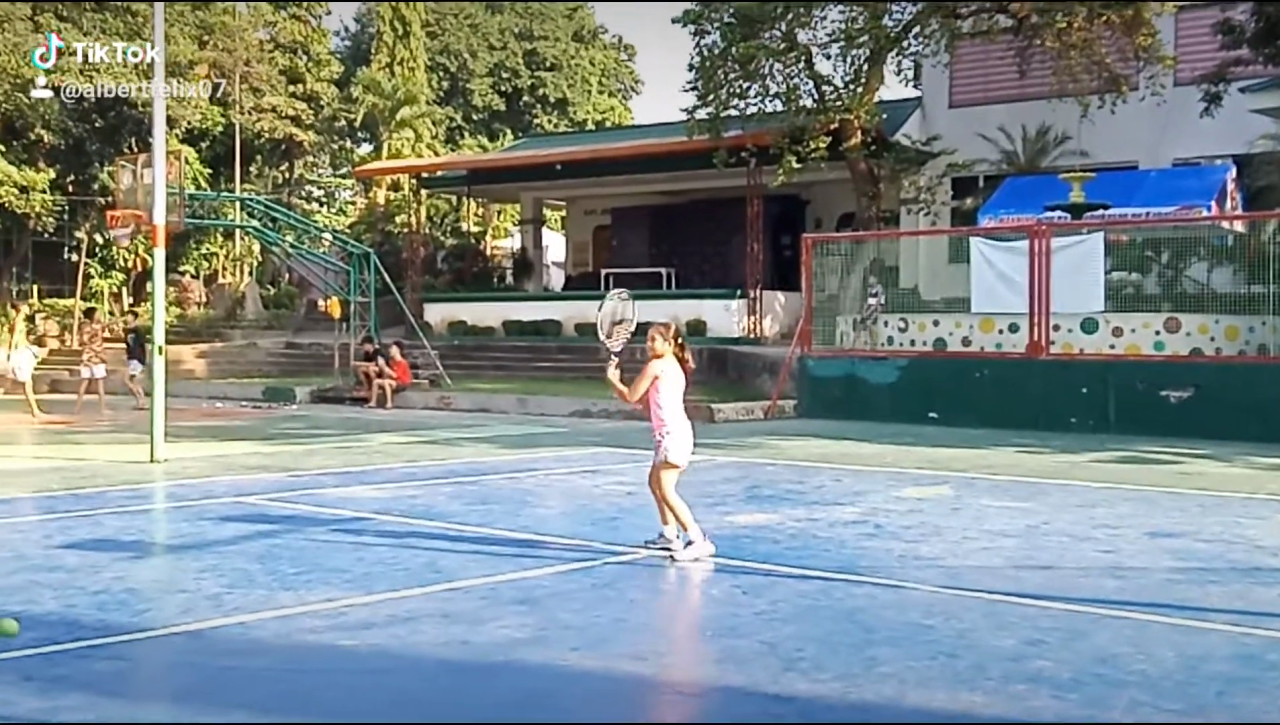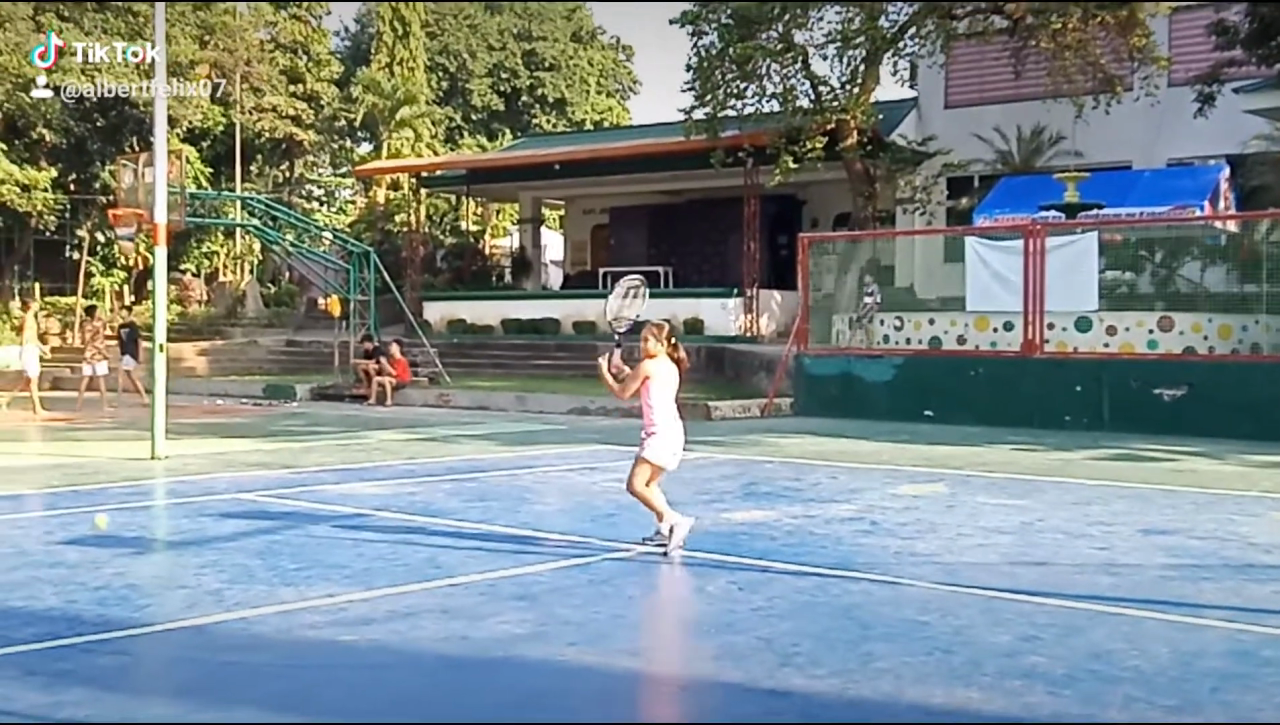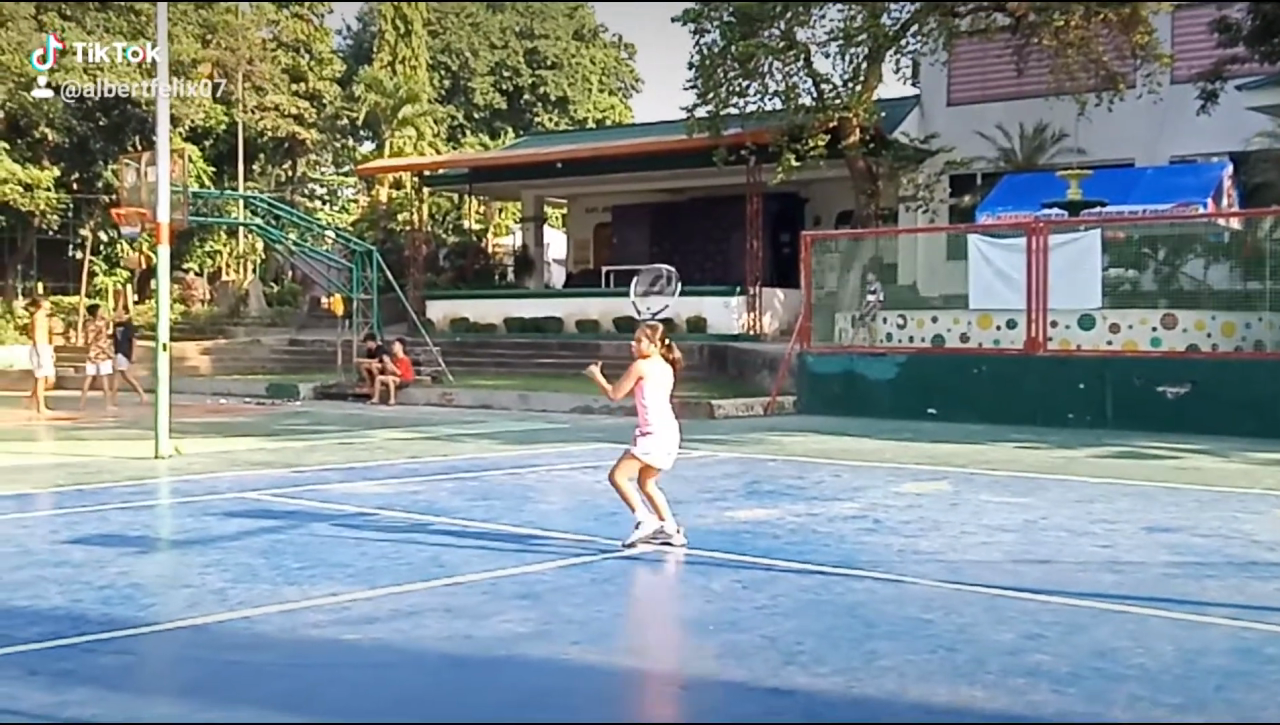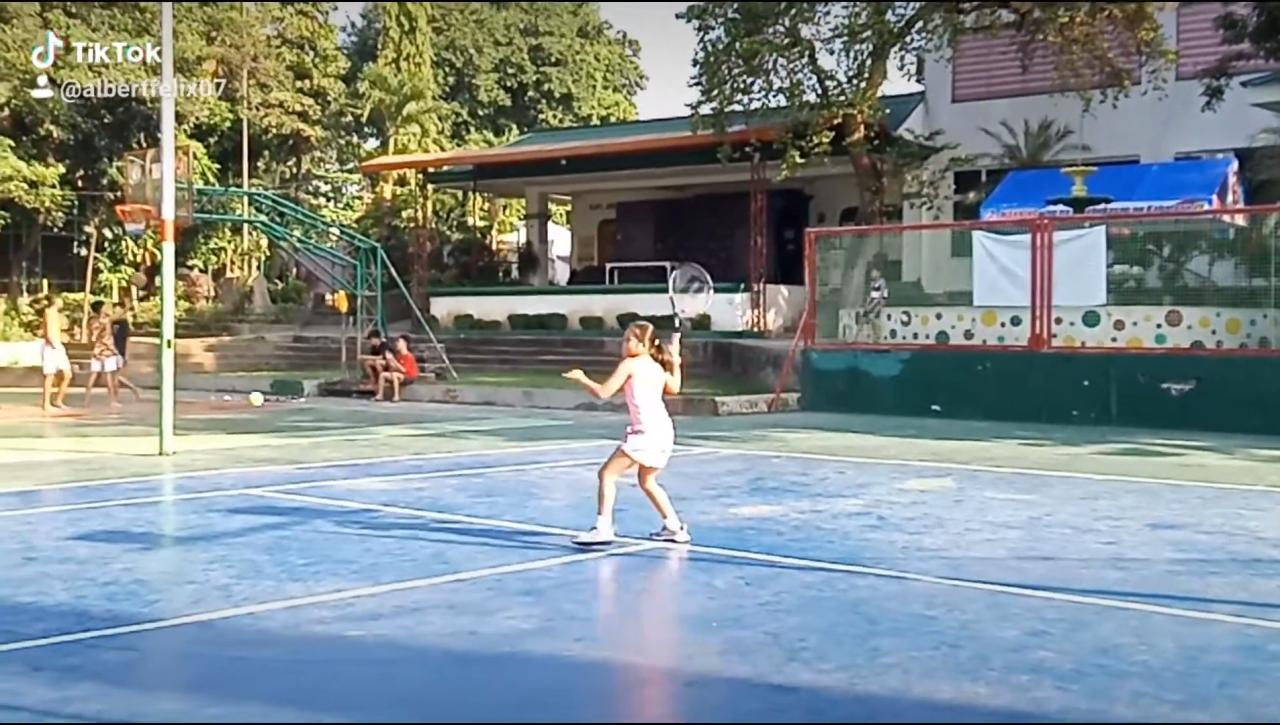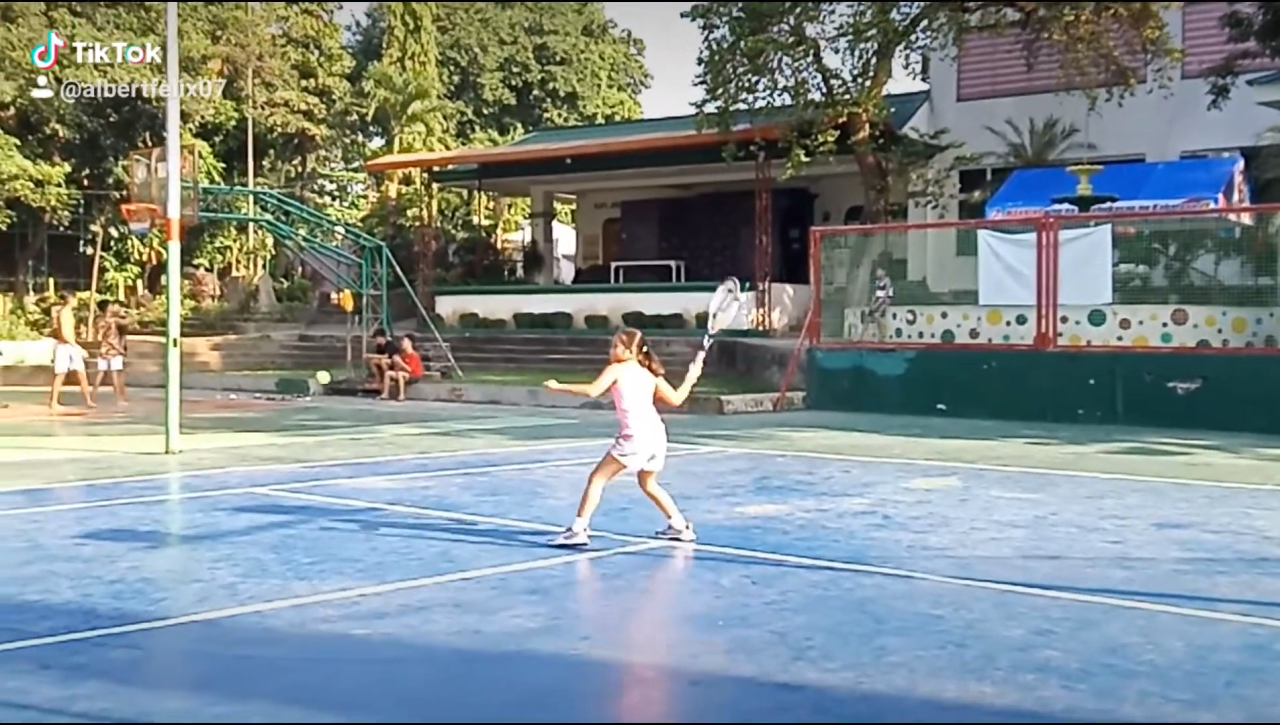
dt=0.1s
person 1, frame 1
left shoulder: (656, 365)
right shoulder: (675, 368)
left elbow: (632, 397)
right elbow: (648, 399)
left wrist: (613, 380)
right wrist: (622, 389)
left hip: (672, 434)
right hip: (675, 434)
left knee: (663, 490)
right knee: (659, 485)
left ankle: (698, 541)
right ankle: (670, 534)
person 1, frame 2
left shoulder: (647, 365)
right shoulder: (671, 367)
left elbow: (623, 393)
left wrist: (605, 373)
right wrist: (623, 371)
left hip: (660, 433)
right hip: (670, 432)
left knee: (635, 485)
right knee: (648, 484)
left ankle: (675, 520)
right ankle: (666, 530)
person 1, frame 3
left shoulder: (641, 366)
right shoulder: (667, 367)
left elbow: (616, 394)
left wrist: (597, 376)
left hip: (653, 434)
right hip: (669, 432)
left knee: (617, 476)
right knee: (645, 483)
left ankle: (644, 519)
right ankle: (670, 530)
person 1, frame 4
left shoulder: (629, 364)
right shoulder: (658, 368)
left elbow: (603, 392)
right elbow: (674, 388)
left wrist: (581, 378)
right wrist: (675, 360)
left hip: (645, 432)
right hip: (663, 430)
left knee: (607, 474)
right knee: (647, 481)
left ankle: (603, 527)
right ankle: (675, 527)
person 1, frame 5
left shoulder: (616, 369)
right shoulder: (649, 375)
left elbow: (593, 390)
right elbow: (676, 399)
left wrist: (560, 387)
right wrist: (692, 376)
left hip: (635, 437)
right hip: (656, 434)
left knee: (597, 478)
right knee: (648, 484)
left ankle: (579, 529)
right ankle: (679, 525)
